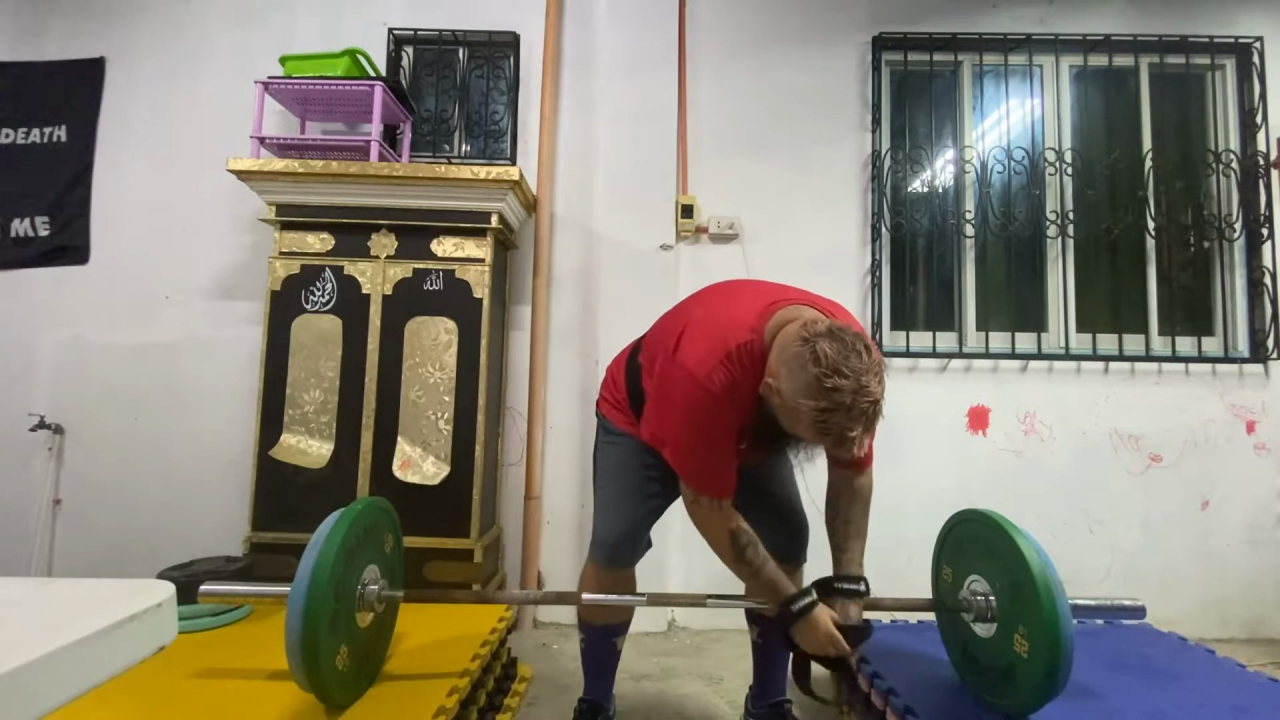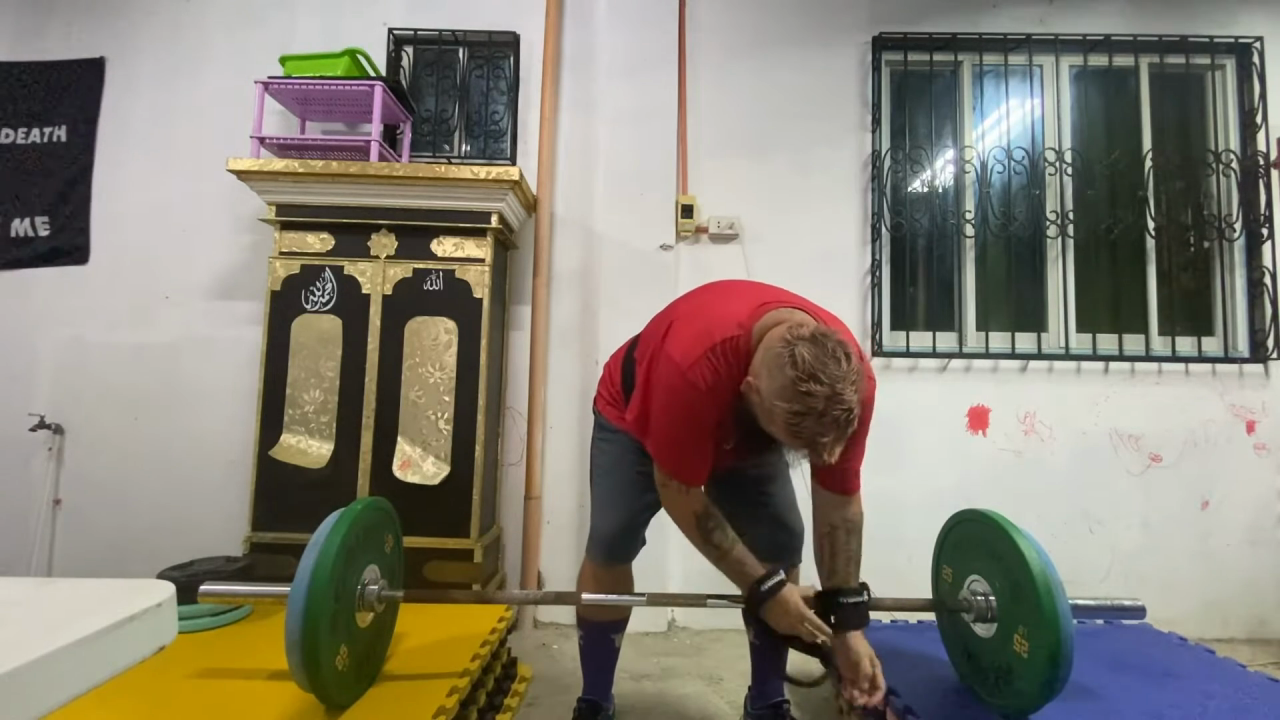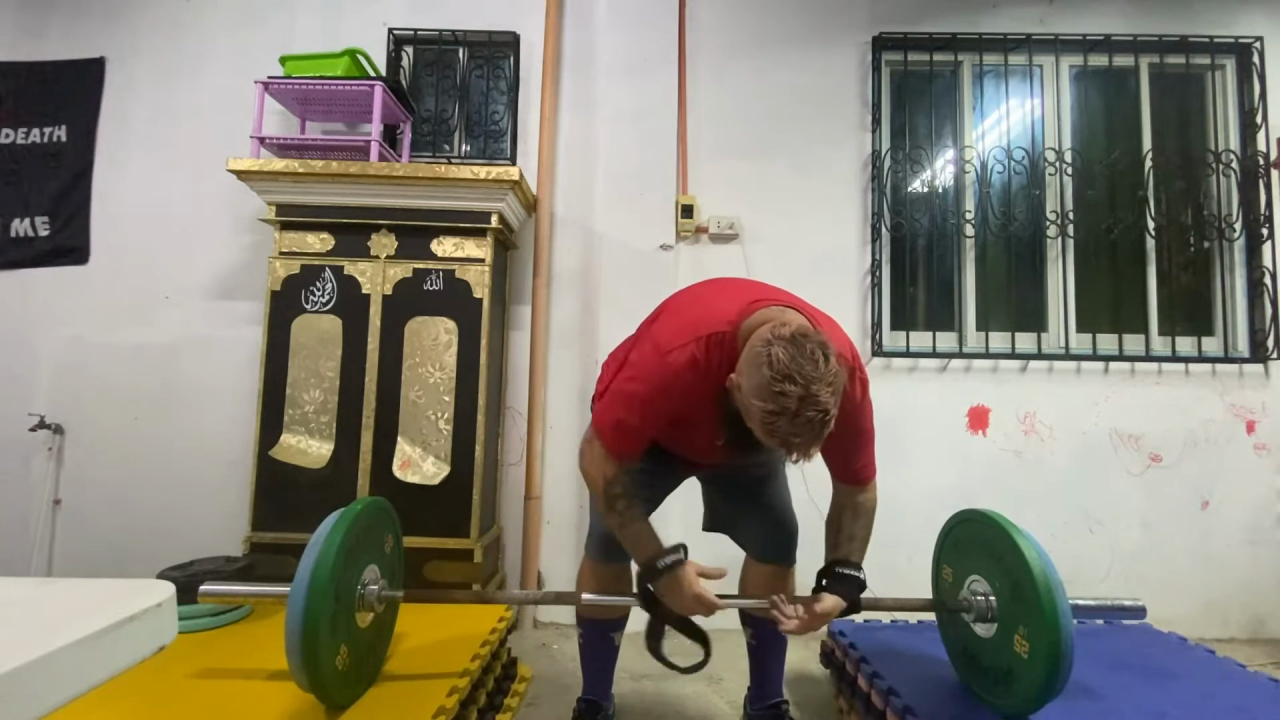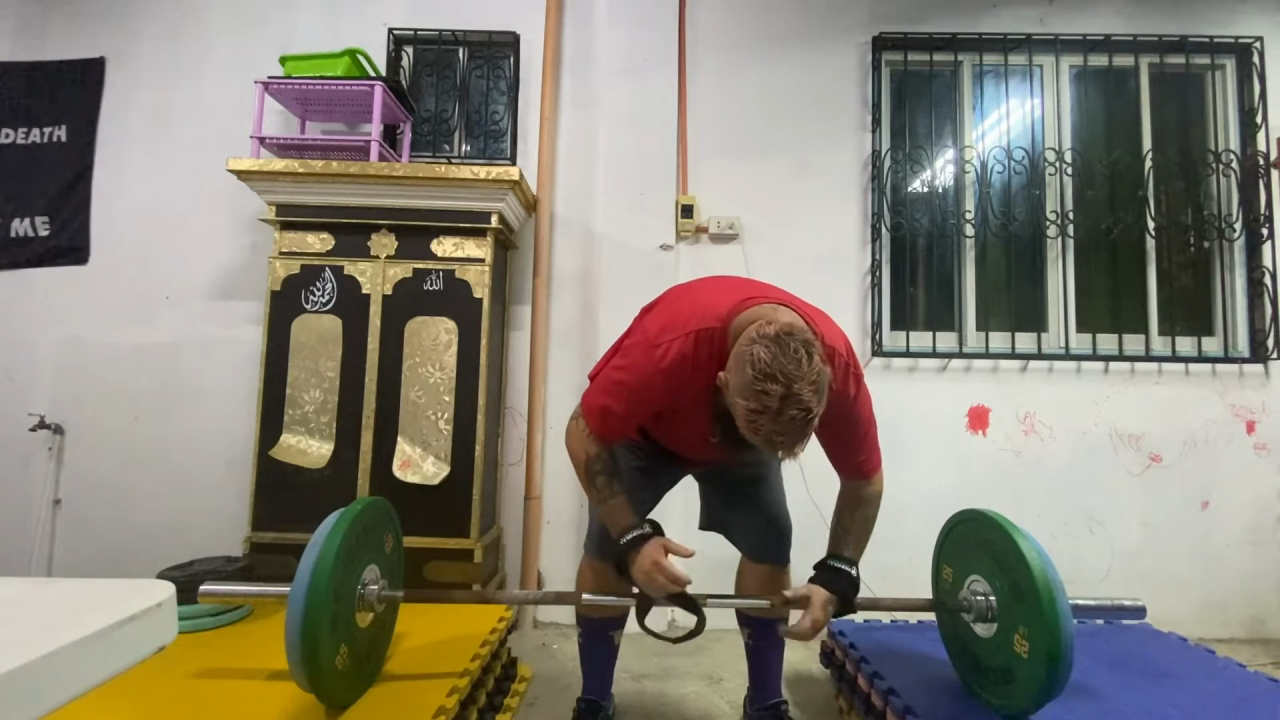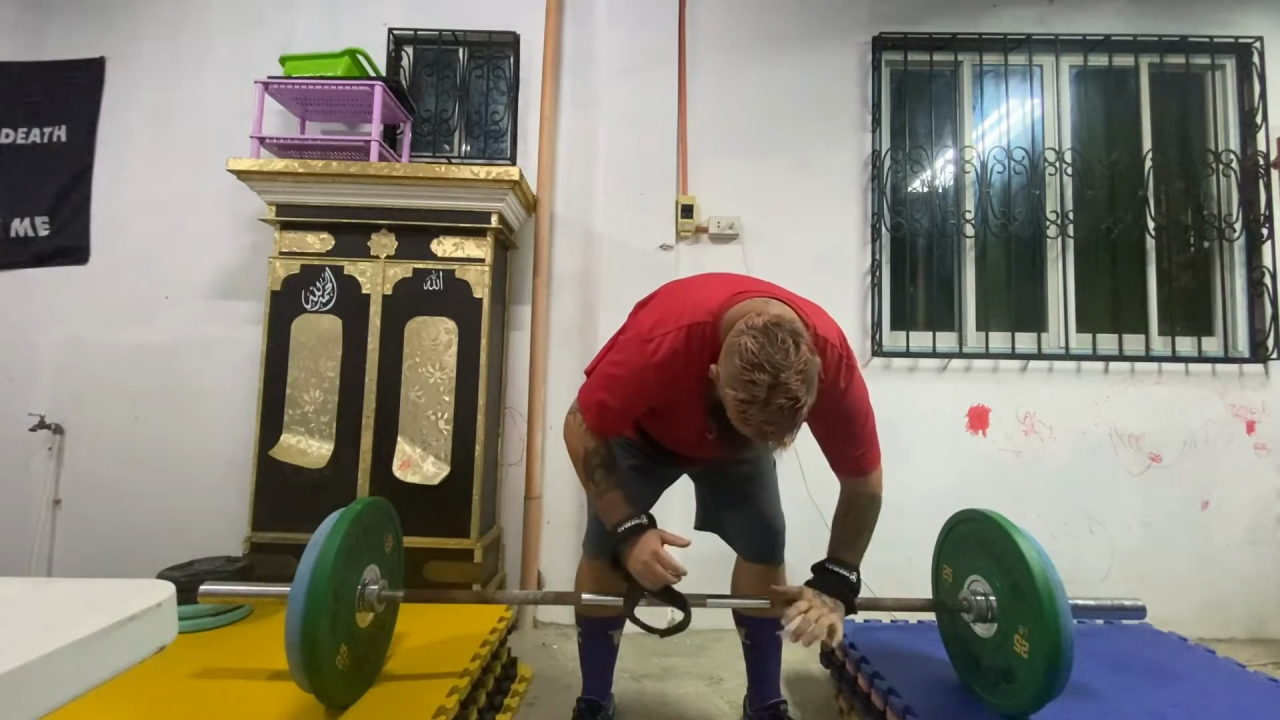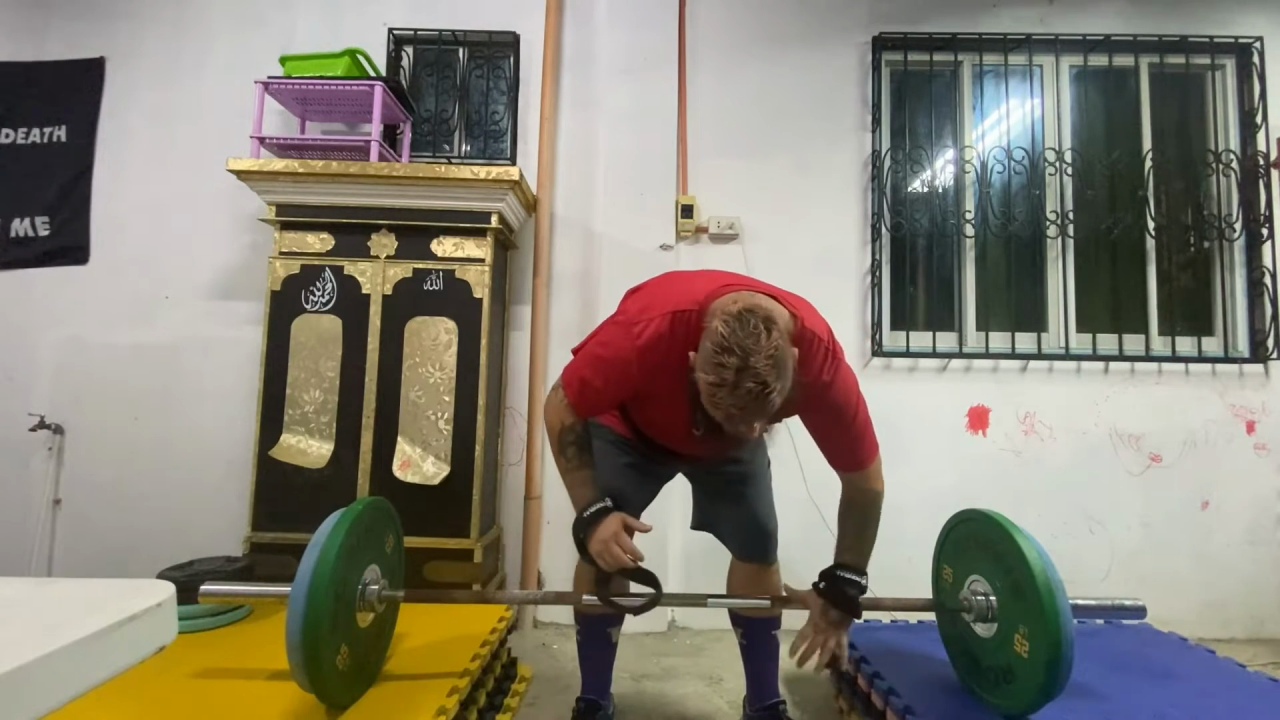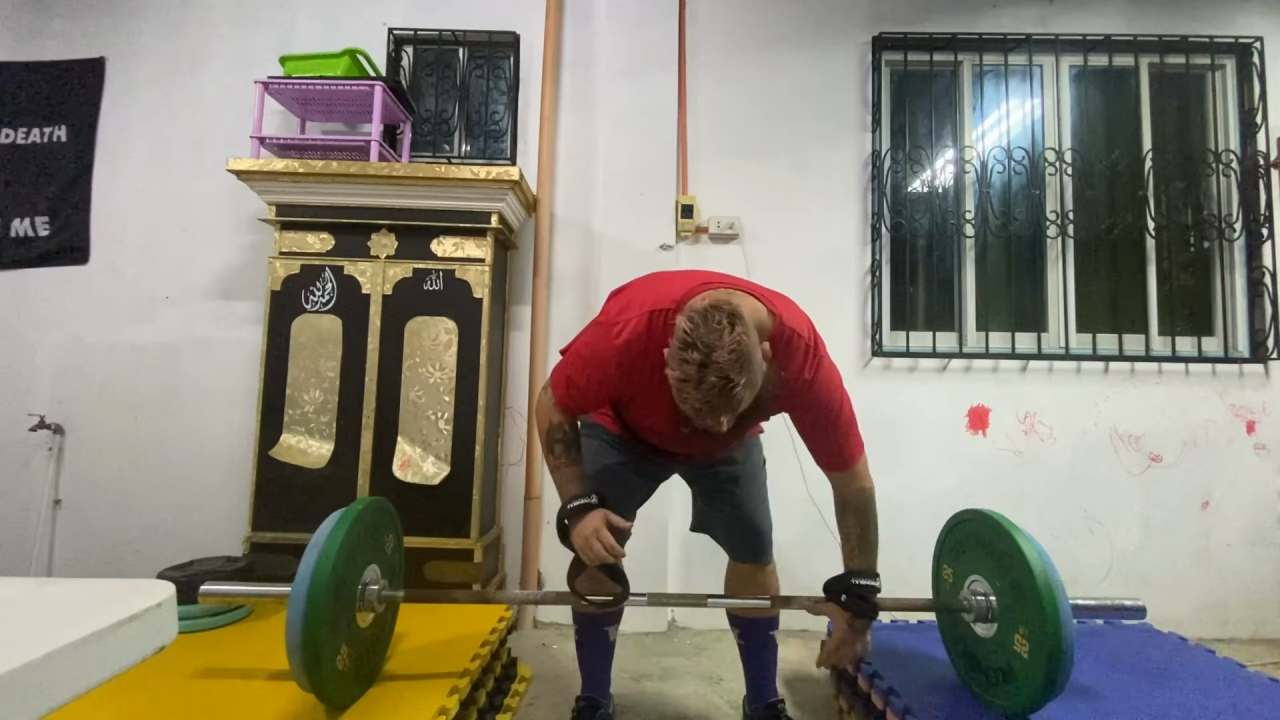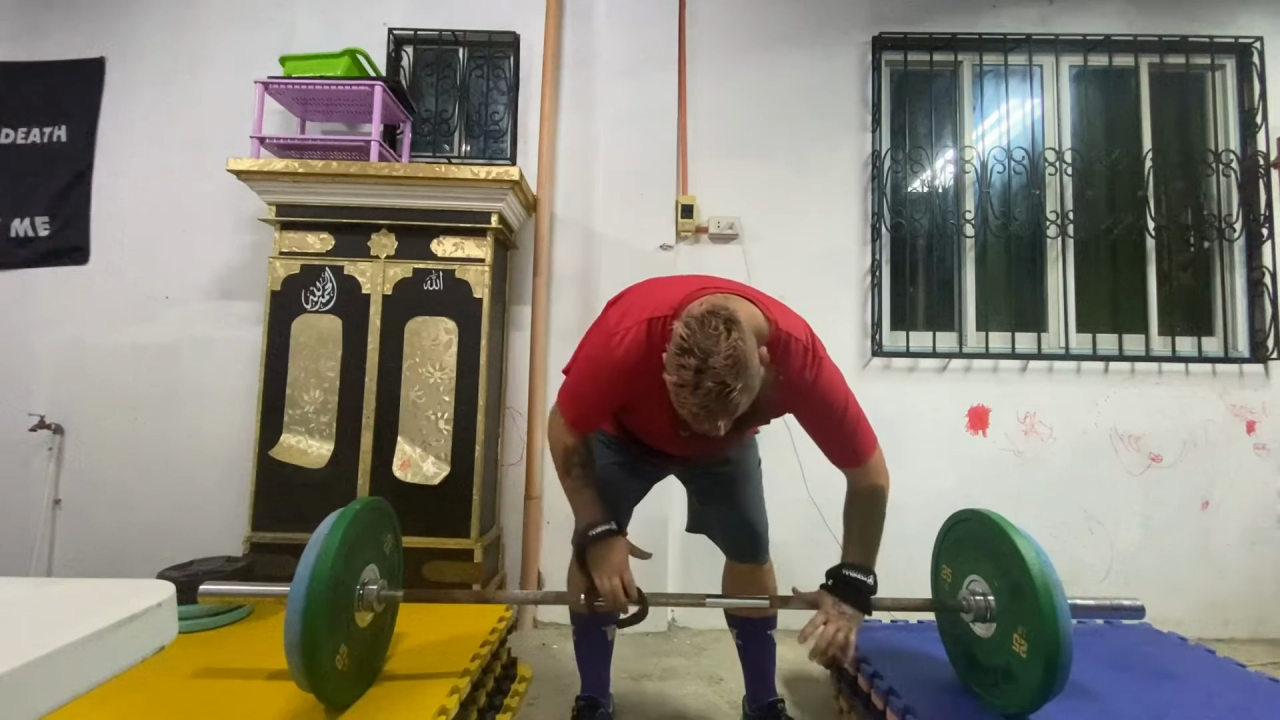
dt=0.4s
person 1, frame 1
left shoulder: (856, 366)
right shoulder: (706, 370)
left elbow: (851, 476)
right elbow: (710, 511)
right wrist: (796, 608)
left hip: (749, 432)
right hip: (640, 417)
left knee: (788, 548)
right knee: (613, 550)
person 1, frame 2
left shoulder: (852, 379)
right shoulder: (692, 363)
left elbow: (839, 502)
right elbow: (681, 495)
left wrist: (847, 618)
right wrist: (763, 589)
left hip: (744, 437)
right hip: (638, 418)
left knee: (782, 545)
right knee: (610, 546)
person 1, frame 3
left shoulder: (843, 372)
right shoulder: (676, 354)
left elbow: (857, 486)
right elbow: (599, 456)
left wrist: (842, 578)
right wrist: (660, 564)
left hip: (741, 441)
right hip: (645, 428)
left knee: (777, 543)
right knee: (607, 547)
person 1, frame 4
left shoulder: (838, 369)
right shoulder: (667, 346)
left elbow: (864, 481)
right elbow: (584, 433)
left wrist: (835, 577)
right wrist: (631, 537)
left hip: (738, 443)
right hip: (643, 429)
left knee: (771, 545)
right knee: (606, 548)
person 1, frame 5
left shoulder: (833, 365)
right shoulder: (661, 339)
left elbow: (863, 483)
right elbow: (582, 428)
left wrist: (835, 582)
right wrist: (627, 529)
left hip: (735, 445)
right hip: (638, 431)
left knee: (765, 547)
right knee: (606, 548)
person 1, frame 6
left shoulder: (819, 360)
right shoulder: (648, 328)
left elbow: (864, 481)
right elbow: (562, 407)
left wrist: (842, 589)
right wrist: (591, 511)
right hip: (630, 429)
left knee: (758, 547)
right knee: (602, 549)
person 1, frame 7
left shoulder: (802, 357)
right shoulder: (630, 327)
left elbow: (852, 480)
right elbow: (553, 405)
left wrist: (857, 591)
right wrist: (576, 505)
right hip: (624, 430)
left knee: (754, 550)
right knee: (596, 546)
person 1, frame 8
left shoulder: (799, 358)
right shoulder: (627, 336)
left elbow: (870, 476)
right elbow: (565, 427)
left wrist: (850, 586)
right wrist: (599, 533)
right hip: (622, 433)
left knee: (751, 550)
right knee: (592, 551)
